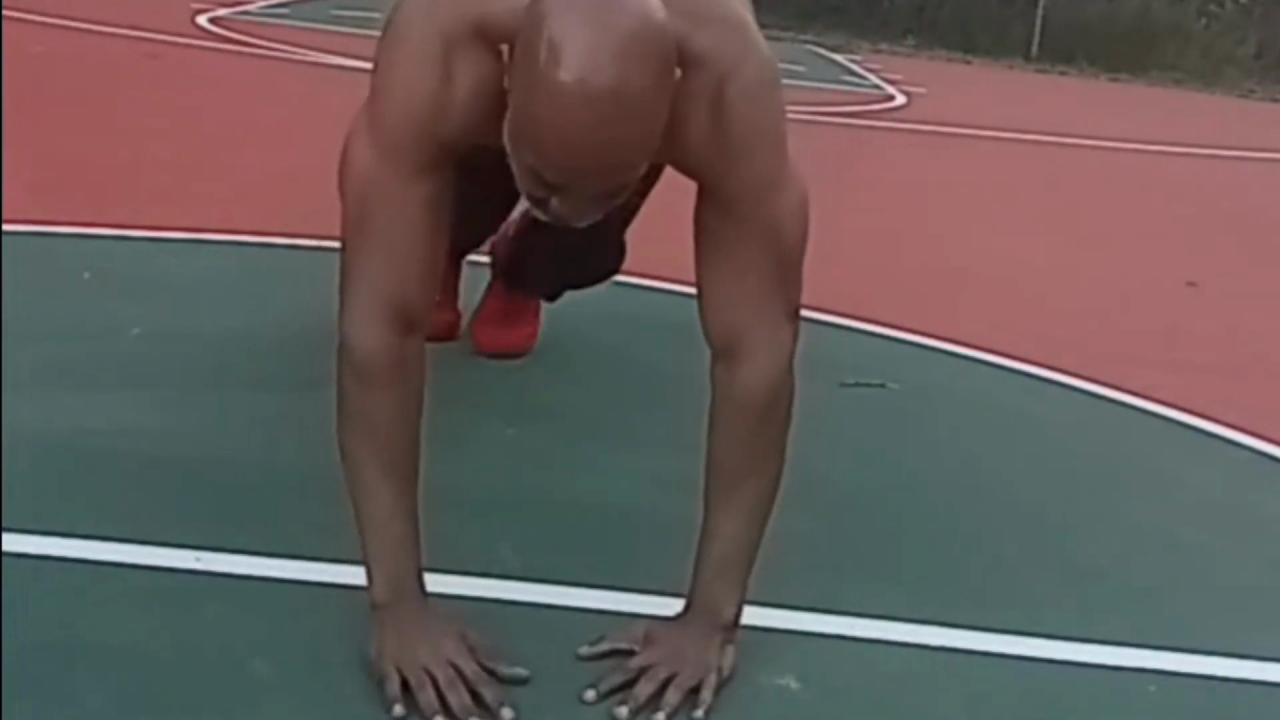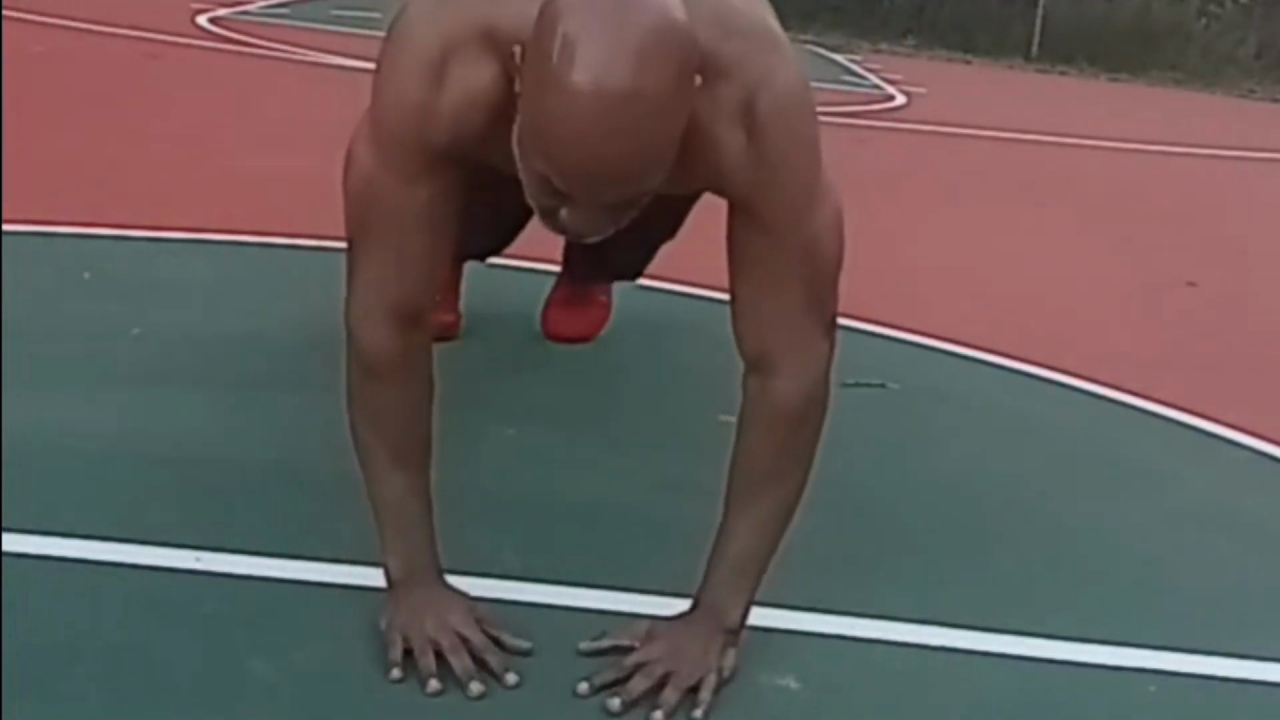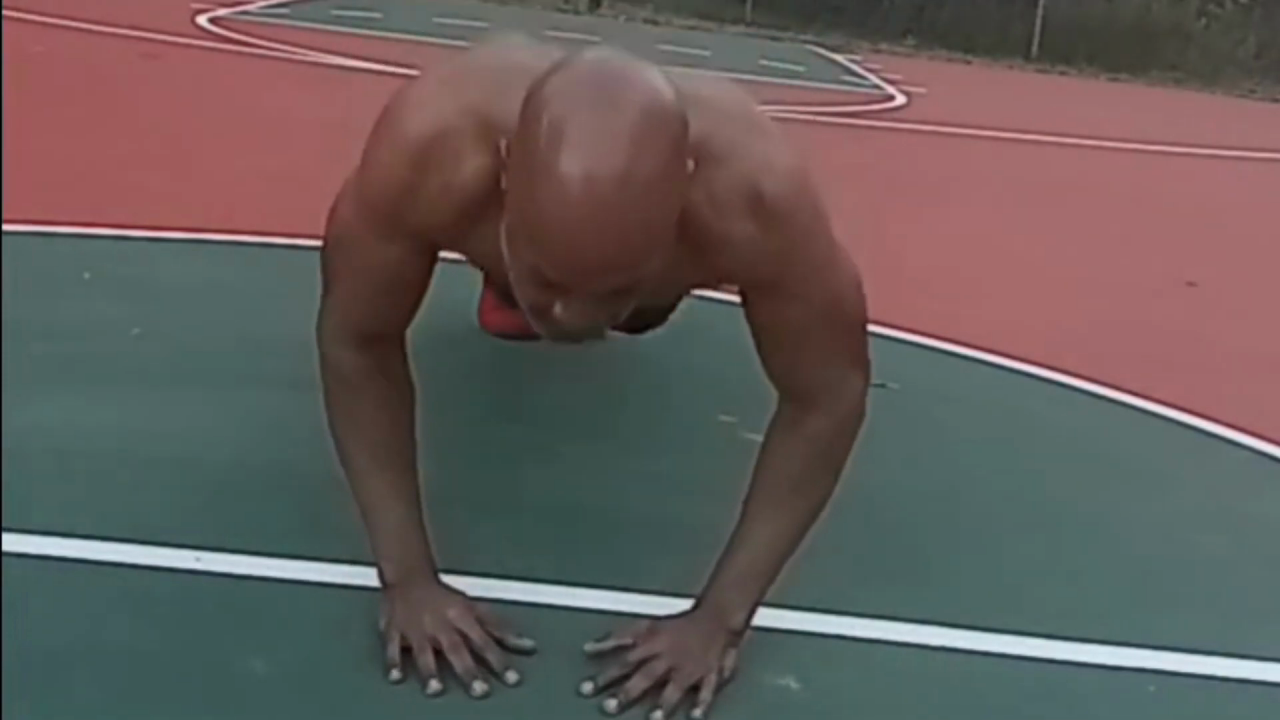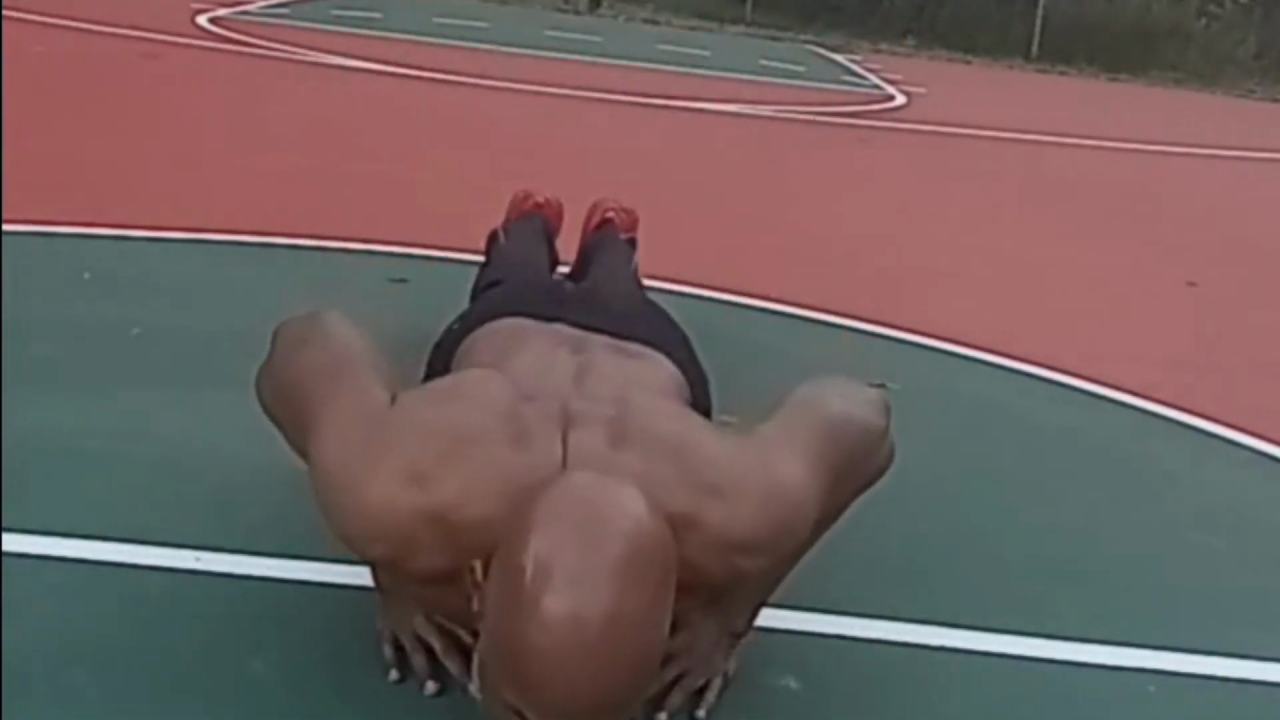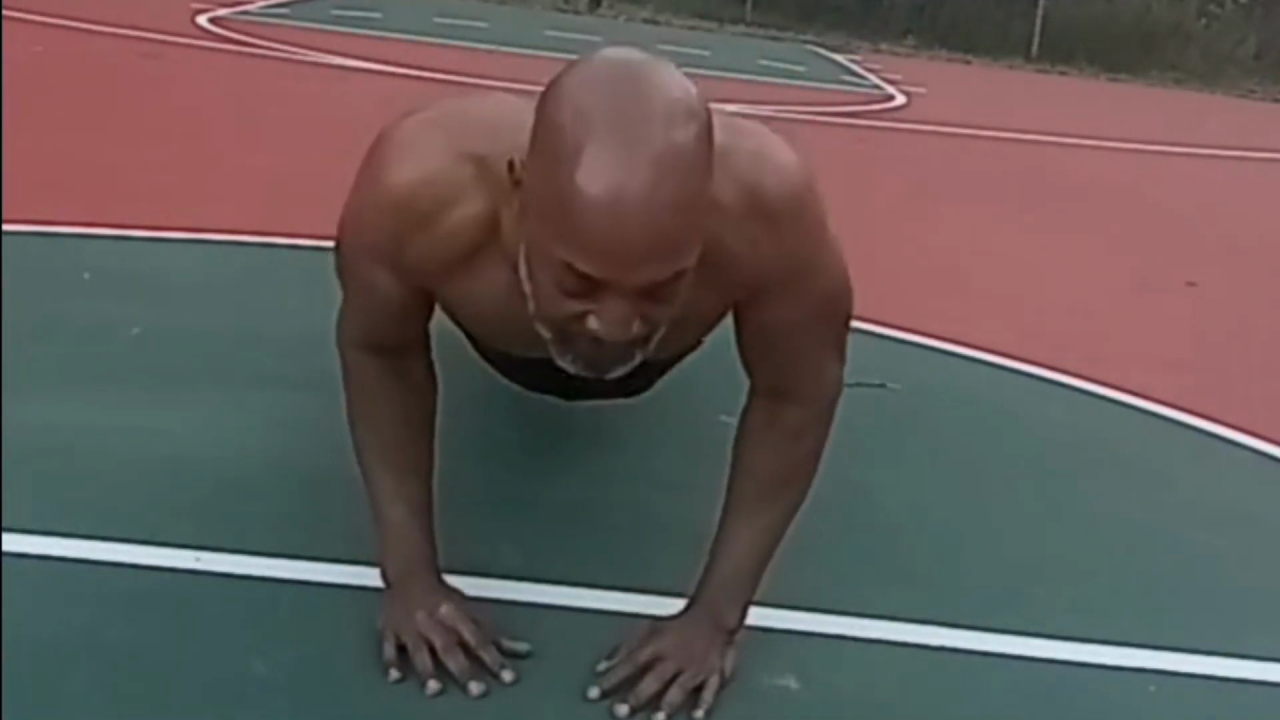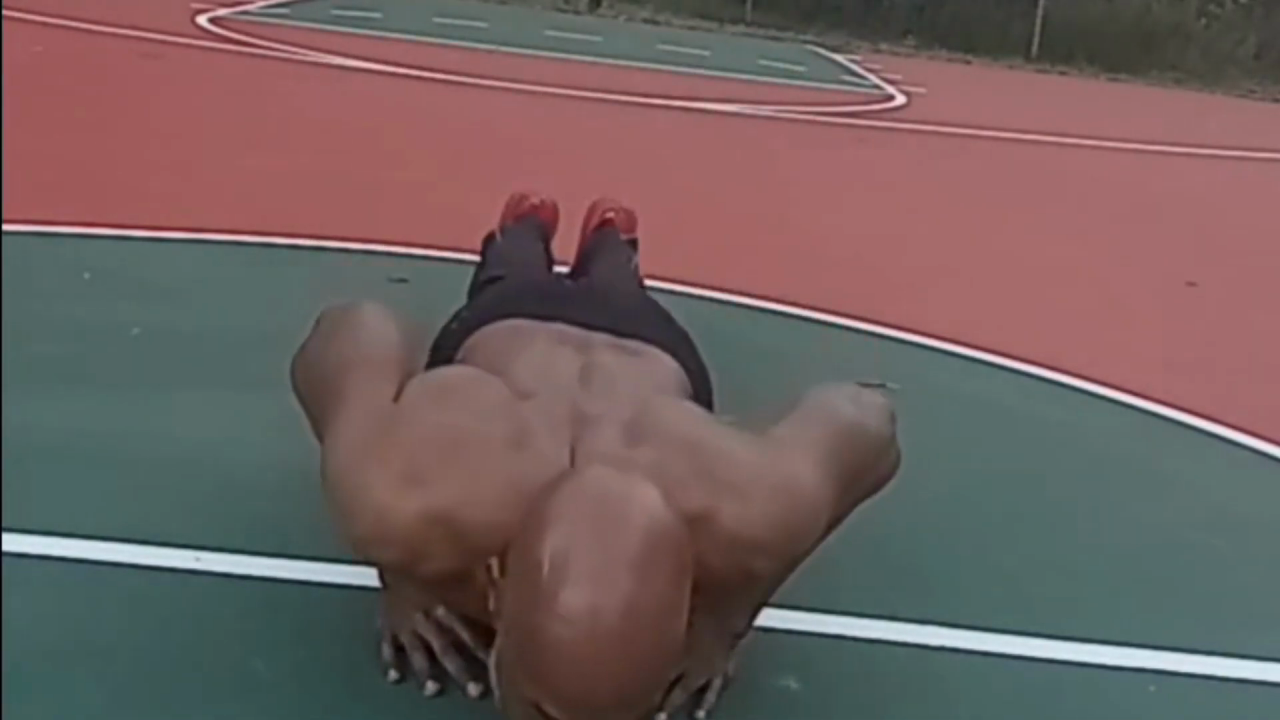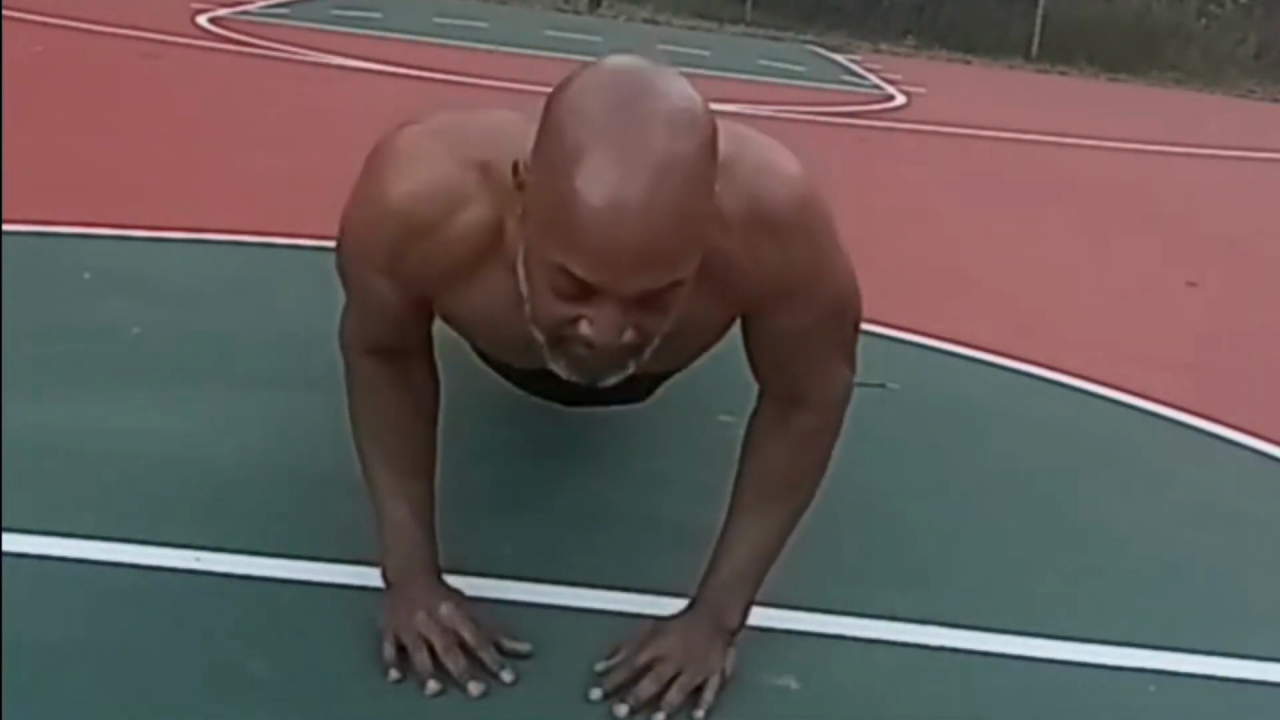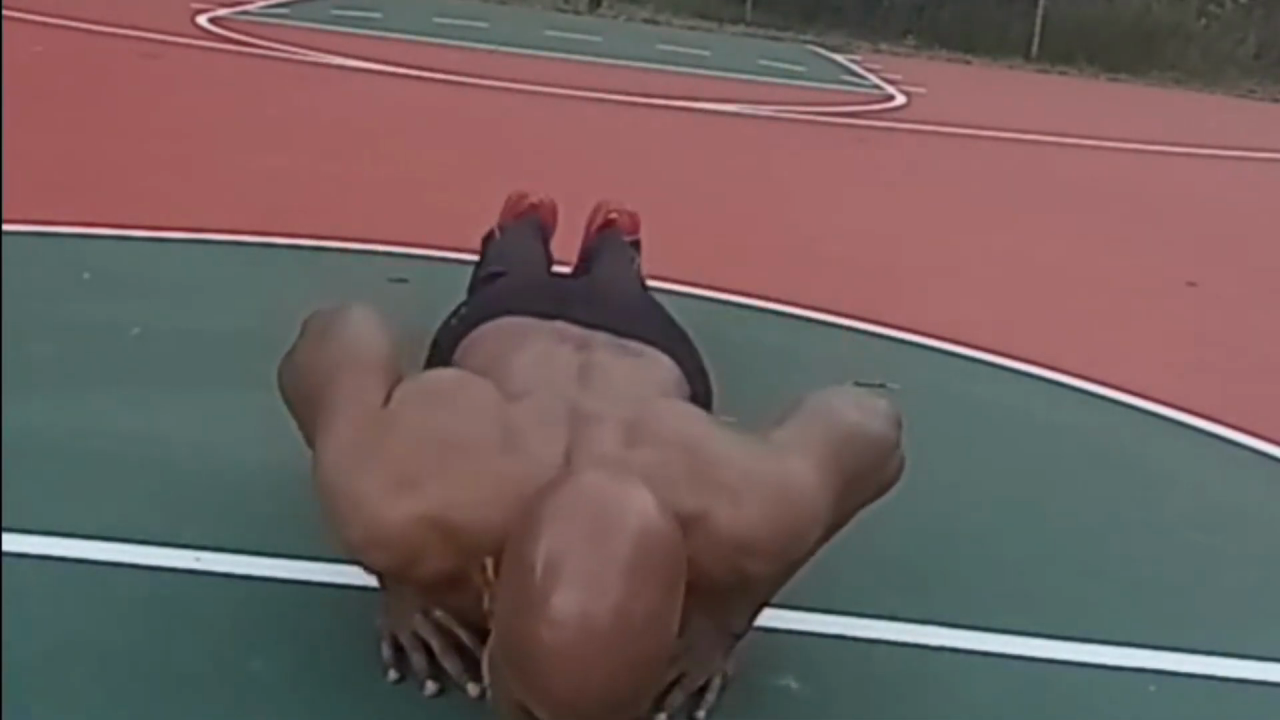
dt=0.5s
person 1, frame 1
left shoulder: (731, 87)
left elbow: (756, 351)
right elbow: (378, 328)
left wrist: (711, 615)
right wrist: (397, 601)
left ankle: (526, 269)
right ankle: (441, 260)
person 1, frame 2
left shoulder: (760, 108)
right shoulder: (441, 69)
left elbow: (789, 367)
right elbow: (386, 324)
left wrist: (717, 616)
right wrist: (411, 579)
left ankle: (589, 274)
right ankle: (447, 259)
person 1, frame 3
left shoulder: (754, 196)
right shoulder: (430, 151)
left elbow: (829, 394)
right elbow: (358, 342)
left wrist: (722, 613)
right wrist: (405, 574)
person 1, frame 4
left shoulder: (731, 522)
right shoulder: (399, 505)
left elbow: (870, 425)
right elbow: (300, 347)
left wrist: (726, 622)
right wrist: (394, 587)
left hip: (649, 352)
right hip: (494, 338)
left ankle: (609, 235)
right ankle: (530, 224)
person 1, frame 5
left shoulder: (767, 202)
right shoulder: (418, 186)
left elbow: (797, 394)
right elbow: (377, 348)
left wrist: (718, 614)
right wrist: (408, 577)
person 1, frame 6
left shoulder: (747, 516)
right shoulder: (406, 505)
left elbow: (872, 429)
right elbow: (348, 334)
left wrist: (724, 625)
right wrist: (401, 584)
left hip: (652, 350)
left ankle: (610, 235)
right ankle: (524, 227)
person 1, frame 7
left shoulder: (772, 214)
right shoulder: (419, 197)
left elbow: (809, 398)
right elbow: (379, 351)
left wrist: (719, 613)
right wrist: (408, 575)
person 1, frame 8
left shoulder: (744, 523)
right shoulder: (405, 516)
left elbow: (877, 434)
left wrist: (723, 624)
right wrist: (405, 589)
left hip: (651, 352)
left ankle: (613, 236)
right ankle: (523, 224)
